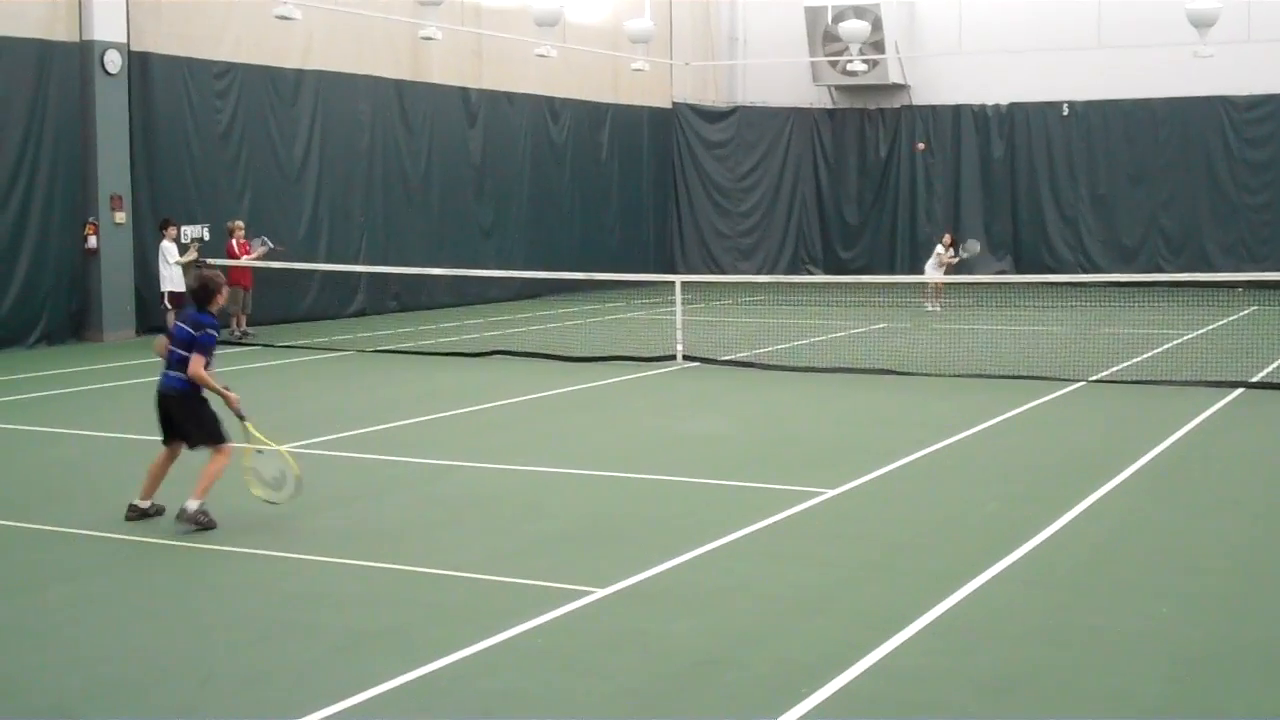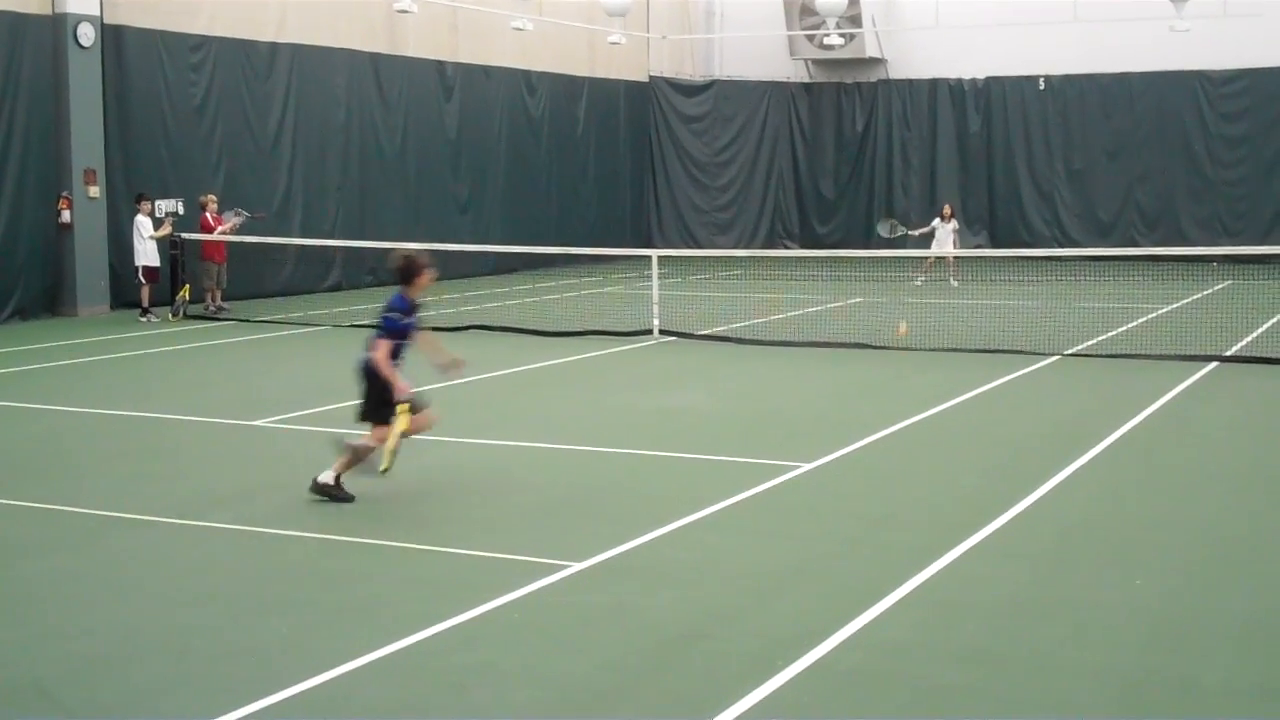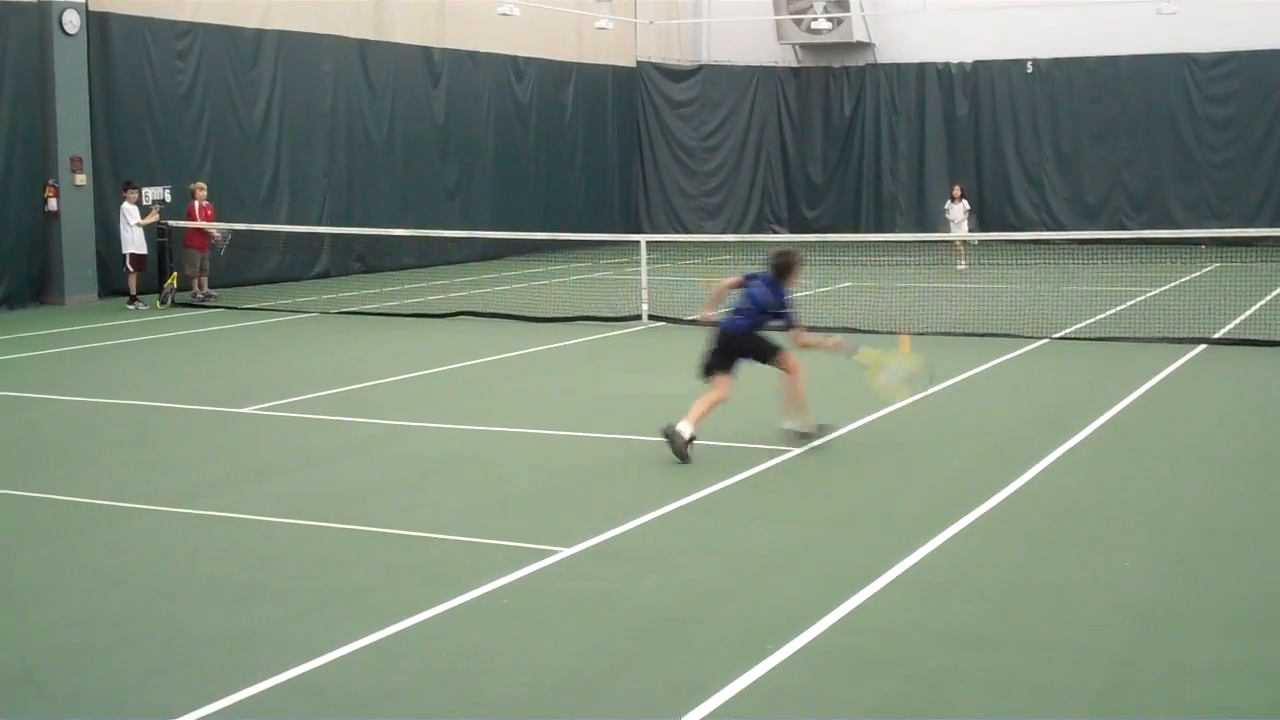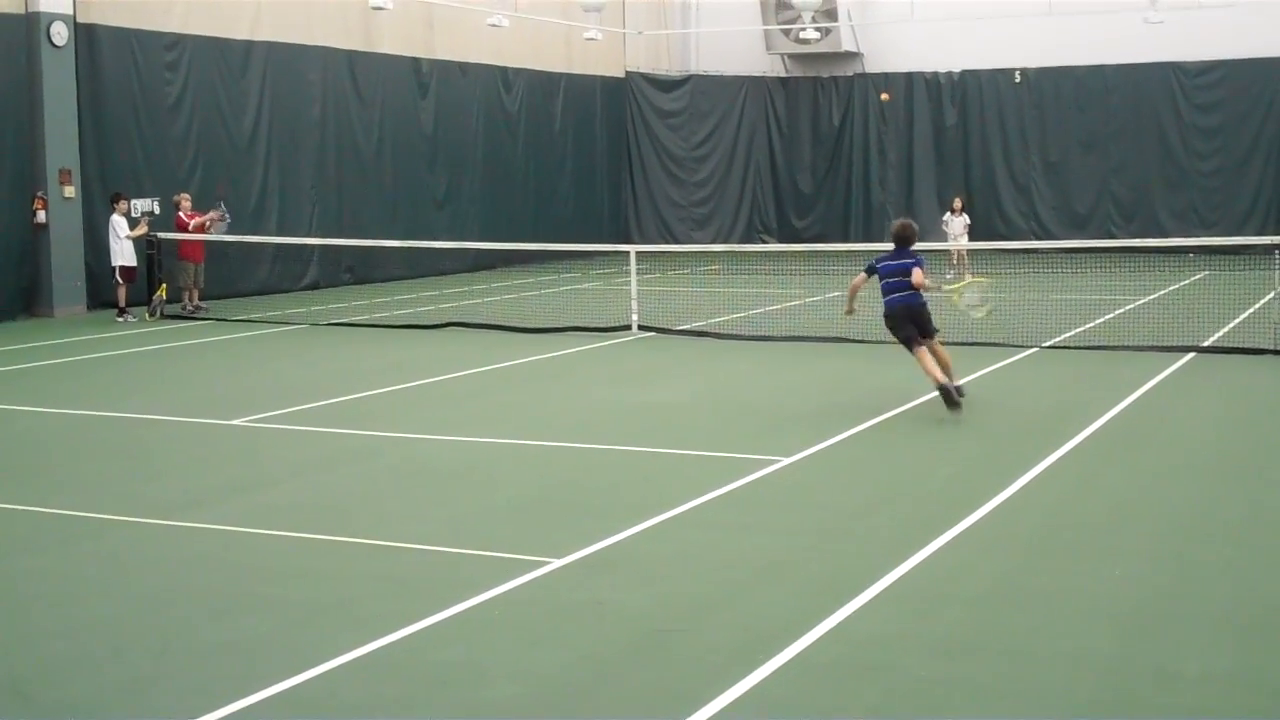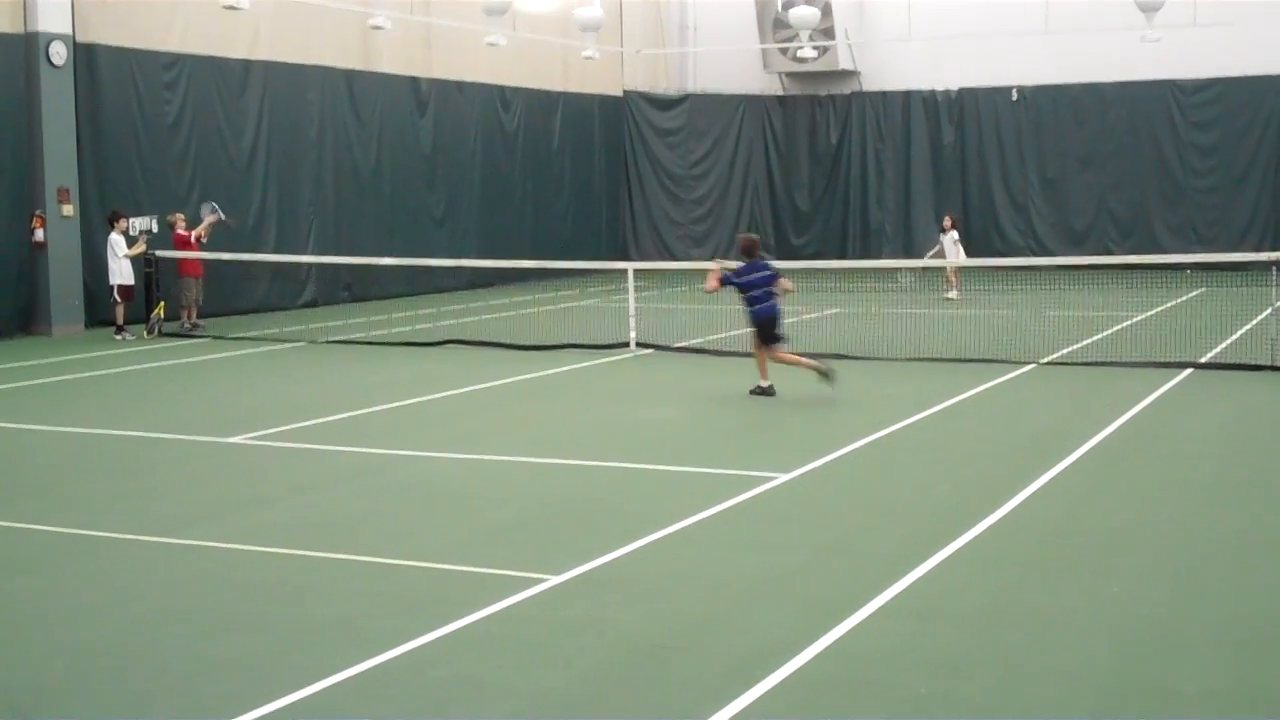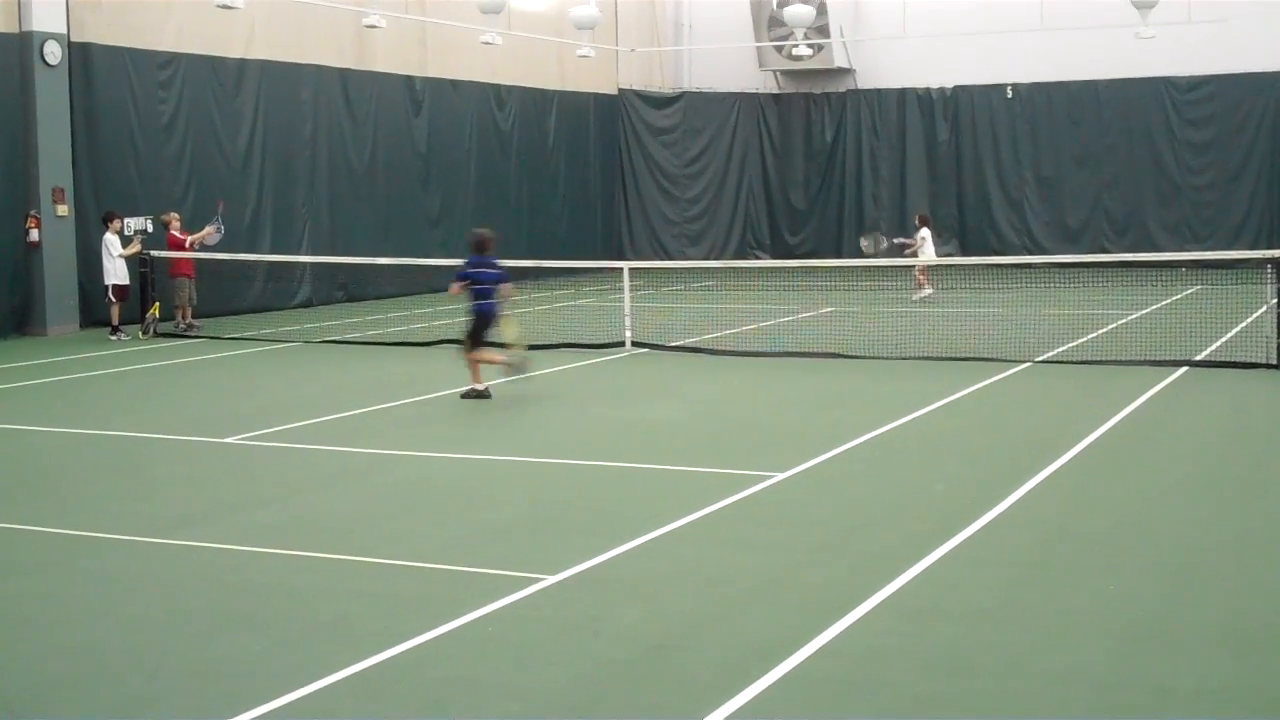
dt=0.7s
person 1, frame 1
left shoulder: (186, 315)
right shoulder: (207, 327)
left elbow: (162, 349)
right elbow: (195, 372)
right wrist: (224, 394)
left hip: (166, 390)
right hip: (186, 395)
left knee: (172, 448)
right knee: (222, 450)
left ankle: (141, 504)
right ankle: (193, 507)
person 1, frame 2
left shoulder: (410, 304)
right shoulder: (396, 311)
left elbow: (418, 336)
right elbow: (378, 355)
left wrist: (442, 357)
right wrist: (396, 384)
left hip: (384, 373)
right hip: (378, 372)
left knee: (382, 434)
right knee: (422, 421)
left ankle: (328, 479)
right ankle: (363, 444)
person 1, frame 3
left shoulder: (760, 278)
right shoulder: (780, 302)
left elbow: (726, 284)
right elbow: (801, 341)
left wrist: (709, 309)
right wrist: (828, 343)
left hip: (726, 332)
right hip: (742, 336)
left knee: (719, 391)
right knee: (793, 366)
left ankle: (683, 431)
right ankle: (800, 425)
person 1, frame 4
left shoulder: (880, 260)
right shoulder: (916, 258)
left elbow: (857, 283)
right elbow: (917, 281)
left wrist: (849, 304)
right wrist: (926, 285)
left hip: (893, 313)
right hip: (916, 307)
left knee: (920, 351)
right knee: (933, 344)
left ankle: (943, 383)
right ankle: (953, 384)
person 1, frame 5
left shoulder: (736, 274)
right shoulder: (767, 267)
left elbow: (709, 288)
right elbow: (788, 287)
left wrist: (714, 273)
right wrist: (779, 290)
left hip: (762, 317)
right hip: (772, 312)
left knee: (776, 355)
right knee: (759, 346)
left ankle: (815, 366)
right ankle: (765, 384)
person 1, frame 6
left shoulder: (468, 266)
right shoulder: (496, 266)
left elbow: (454, 291)
right elbow: (506, 293)
left wrist: (464, 286)
left hip: (481, 312)
right hip: (490, 311)
left knee: (474, 355)
right knee: (468, 349)
left ankle: (510, 362)
right ankle: (479, 387)
